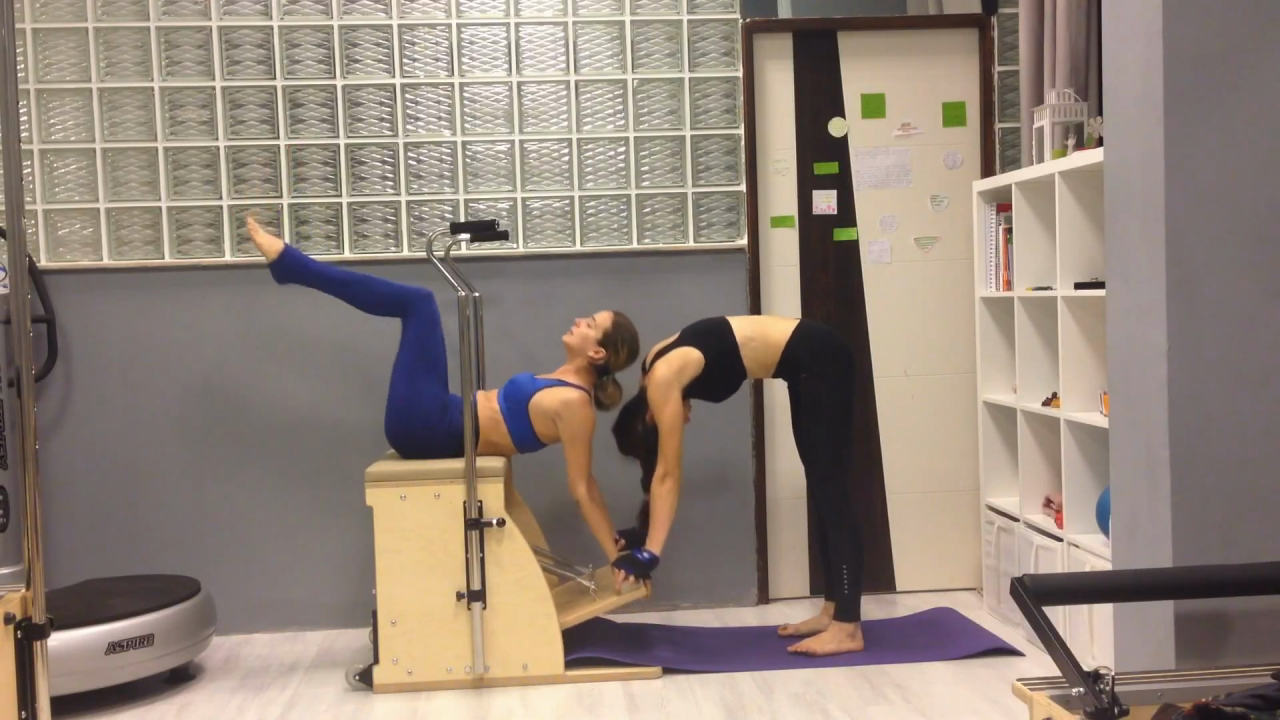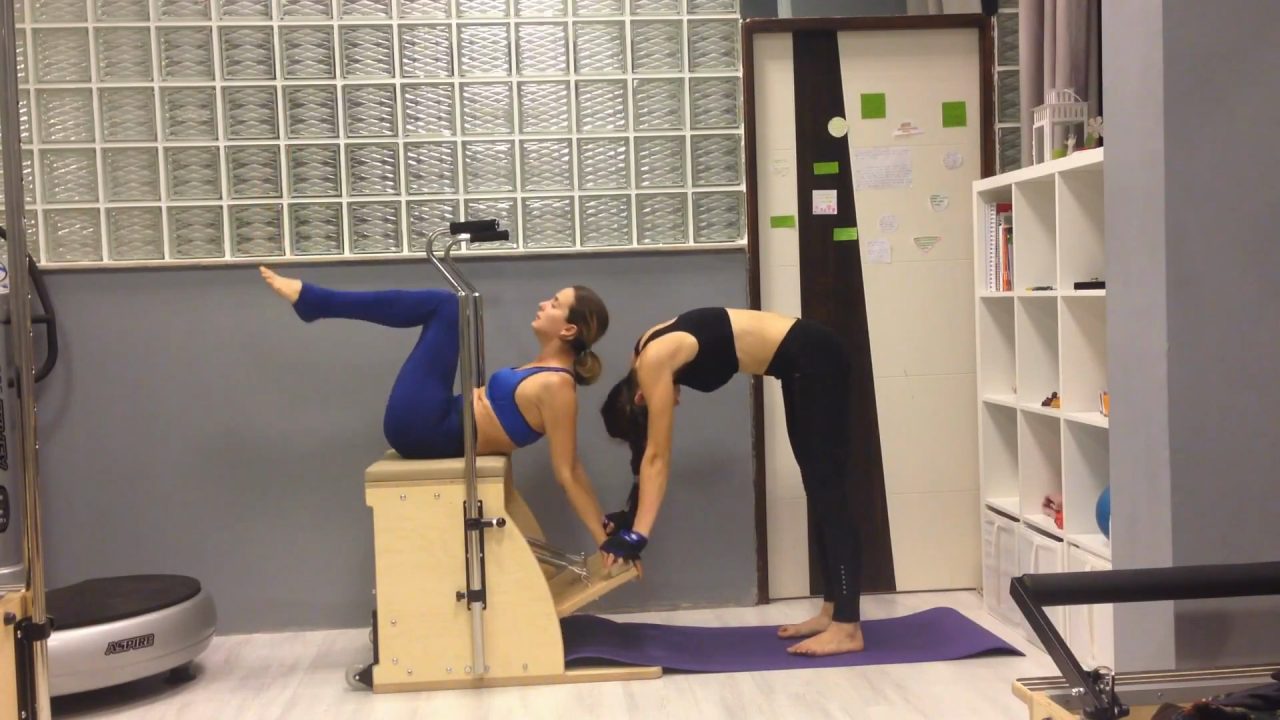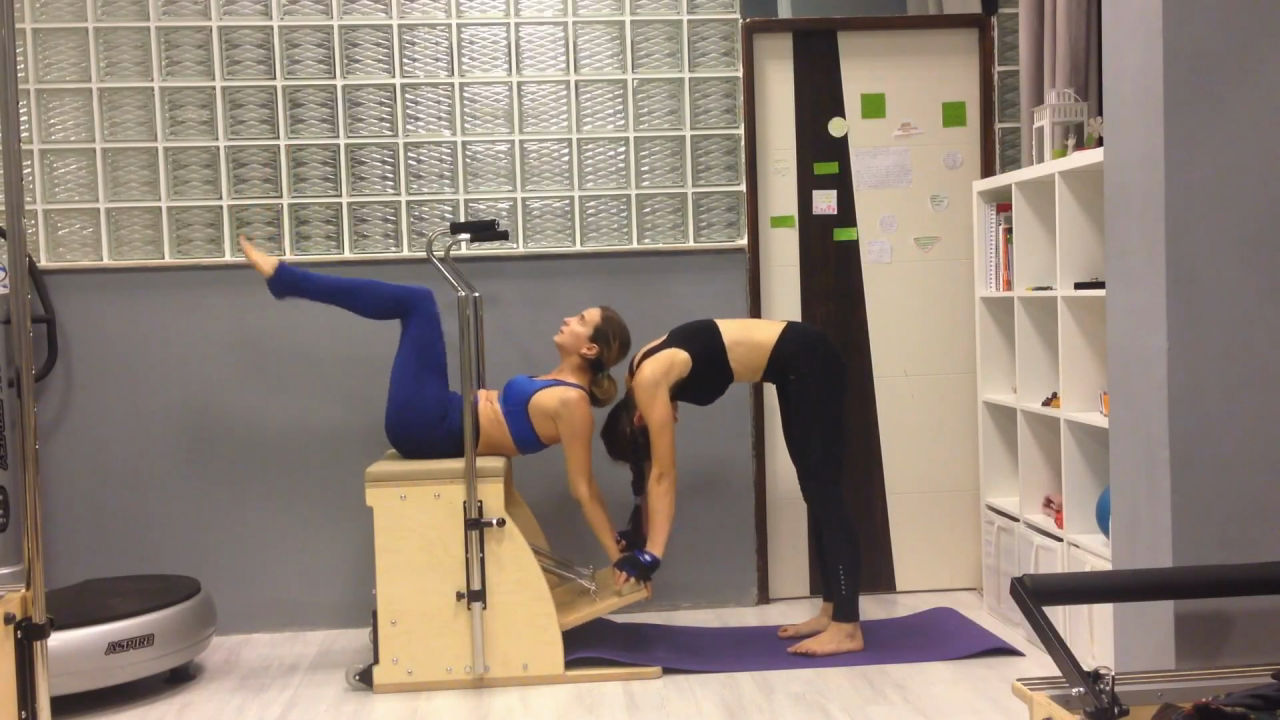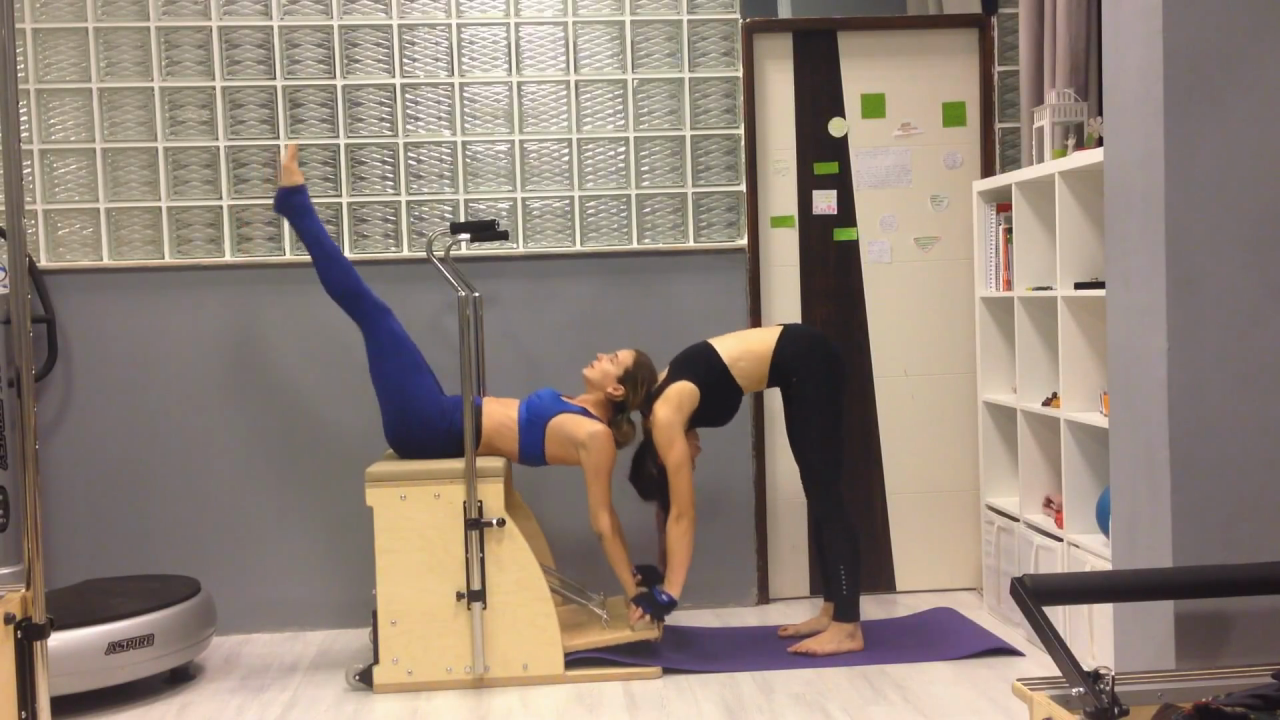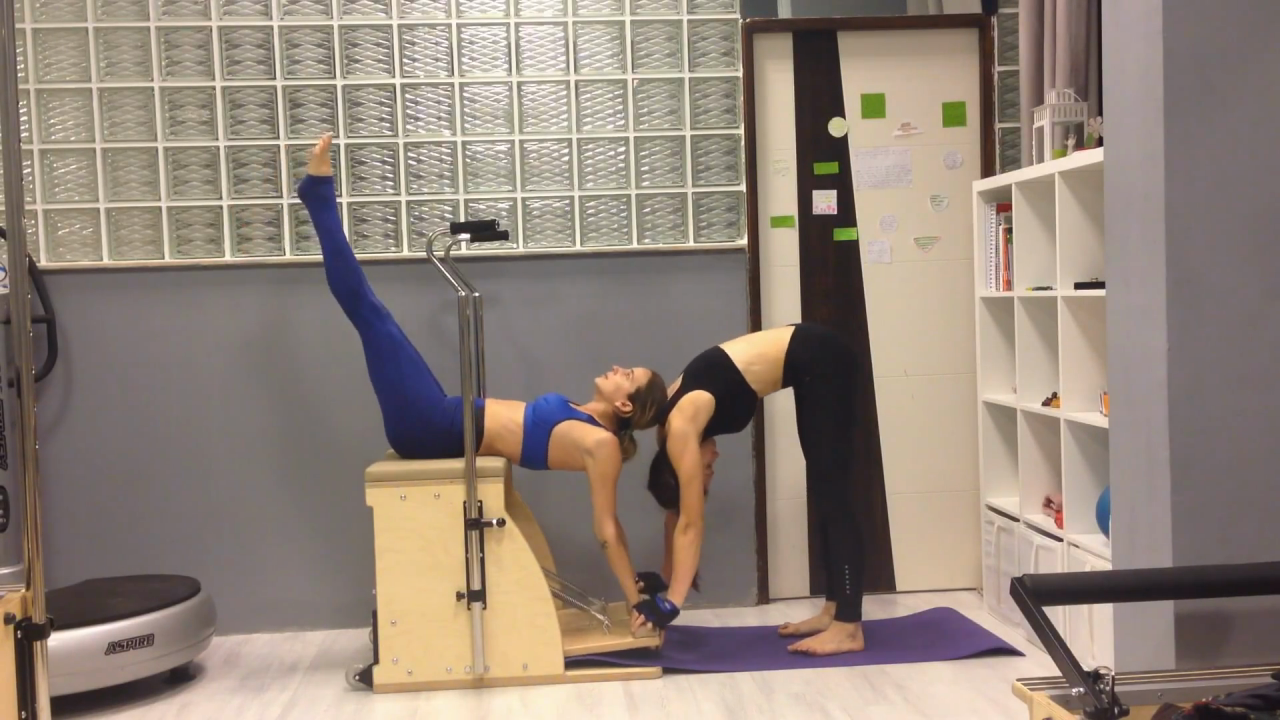
dt=0.4s
person 1, frame 1
left shoulder: (574, 405)
right shoulder: (563, 385)
left elbow: (583, 490)
left wrist: (618, 556)
left hip: (425, 430)
right hip: (436, 426)
left knee: (418, 303)
right knee: (418, 305)
left ankle: (288, 261)
right ankle: (289, 262)
person 1, frame 2
left shoulder: (556, 387)
right shoulder: (546, 371)
left elbow: (569, 473)
left wrist: (606, 541)
left hip: (422, 430)
right hip: (433, 428)
left knee: (444, 306)
right knee: (442, 305)
left ankle: (310, 297)
right ankle: (311, 298)
person 1, frame 3
left shoulder: (572, 404)
right shoulder: (562, 384)
left elbow: (583, 489)
left wrist: (617, 557)
left hip: (428, 432)
right hip: (439, 424)
left knee: (420, 304)
right knee: (419, 302)
left ankle: (285, 275)
right ankle: (285, 275)
person 1, frame 4
left shoulder: (594, 435)
right shoulder: (580, 415)
left elbow: (603, 522)
left wrist: (634, 592)
left hip: (431, 431)
right hip: (440, 422)
left knee: (374, 313)
right knee: (373, 313)
left ankle: (296, 201)
person 1, frame 5
left shoulder: (600, 444)
right shoulder: (586, 422)
left elbow: (607, 532)
left wrist: (638, 601)
left hip: (433, 431)
right hip: (444, 422)
left knee: (370, 314)
right knee: (372, 316)
left ankle: (321, 193)
person 2, frame 1
left shoulder: (663, 379)
right shoulder: (657, 370)
left elbow: (668, 475)
right elbow: (662, 471)
left wrist: (648, 552)
right wrist: (641, 533)
left hip: (820, 360)
right hip: (808, 364)
left knee: (830, 493)
right knee: (822, 492)
left ankle: (848, 629)
right ankle: (834, 612)
person 2, frame 2
left shoulder: (654, 361)
right shoulder: (648, 354)
left elbow: (657, 457)
right elbow: (653, 453)
left wrist: (637, 534)
right wrist: (632, 514)
left hip: (816, 360)
right hip: (803, 364)
left knee: (827, 493)
right knee: (820, 493)
left ankle: (847, 629)
right ankle: (833, 613)
person 2, frame 3
left shoulder: (650, 380)
right shoulder: (644, 372)
left elbow: (663, 476)
right elbow: (654, 471)
left wrist: (651, 554)
right wrist: (641, 533)
left hip: (809, 361)
right hip: (797, 364)
left knee: (823, 494)
right knee: (816, 493)
left ankle: (847, 628)
right ankle: (832, 613)
person 2, frame 4
left shoulder: (665, 419)
right shoulder: (659, 414)
left elbow: (681, 515)
right elbow: (671, 507)
left wrist: (668, 593)
right wrist: (662, 575)
left hip: (808, 362)
right hip: (799, 362)
left knee: (824, 495)
right knee: (818, 493)
left ankle: (848, 629)
right ankle: (833, 612)
person 2, frame 5
left shoulder: (681, 429)
right shoulder: (672, 423)
left elbow: (690, 525)
right elbow: (677, 514)
left wrist: (670, 601)
right wrist: (665, 580)
left hip: (822, 361)
right hip: (811, 361)
left knee: (832, 494)
right knee: (824, 492)
left ankle: (849, 629)
right ankle: (834, 611)
